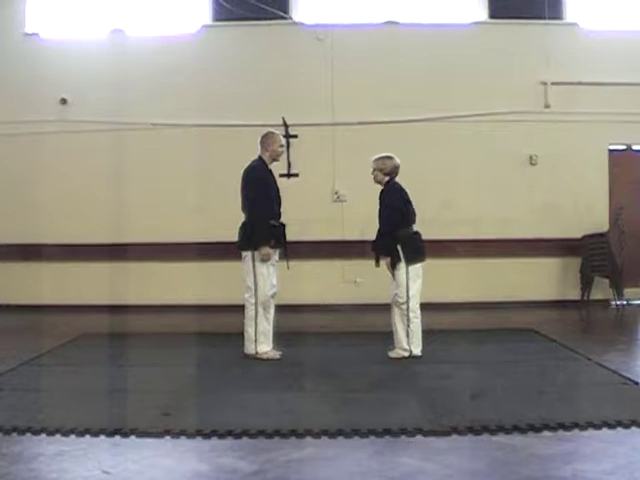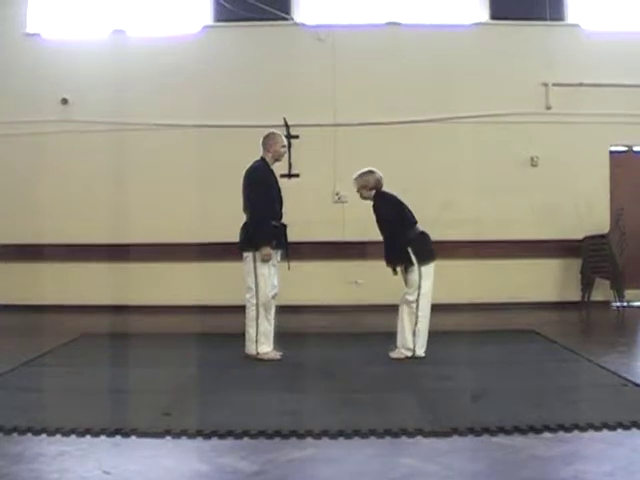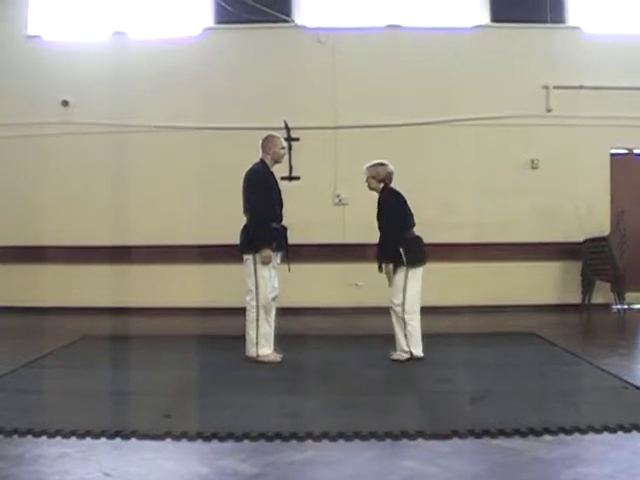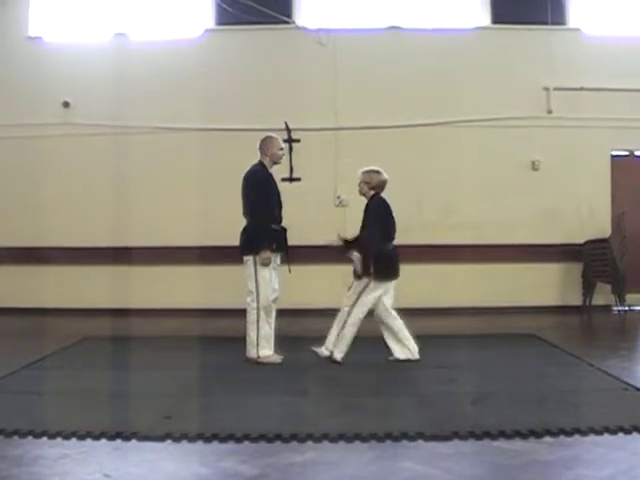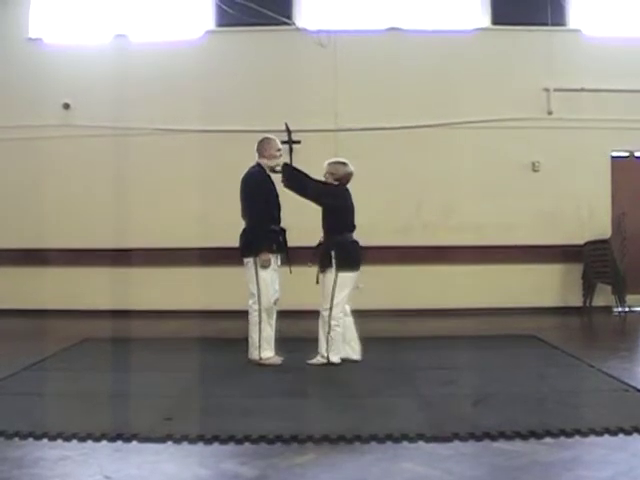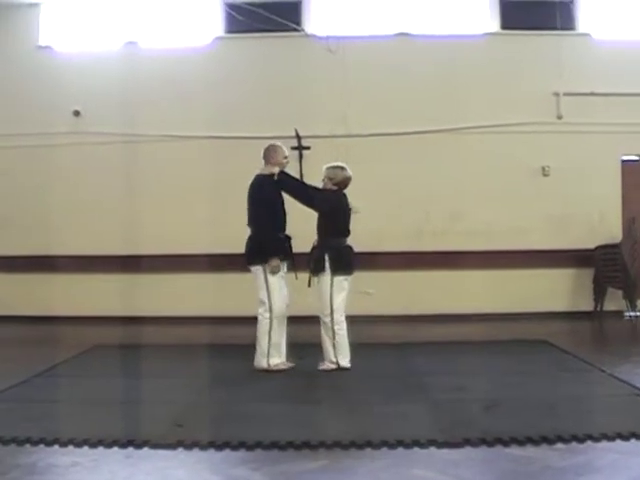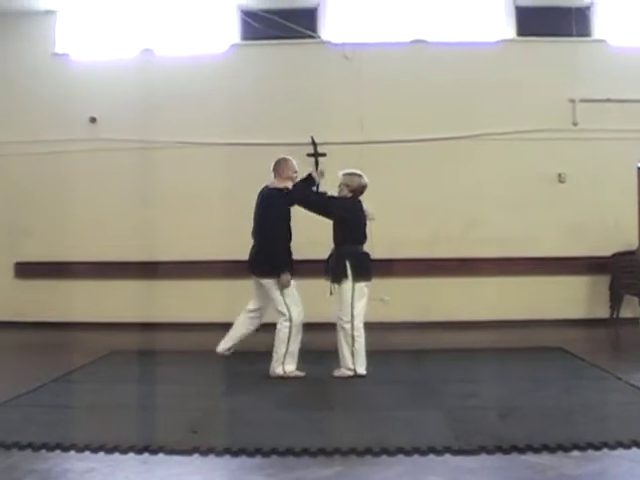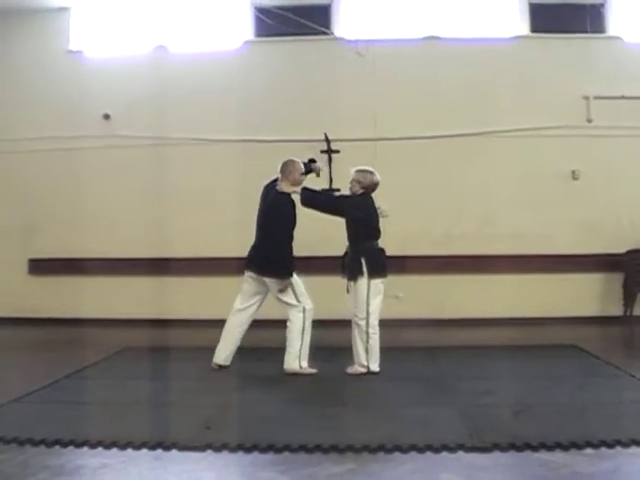
dt=0.4s
person 1, frame 1
left shoulder: (263, 171)
right shoulder: (256, 171)
right elbow: (255, 211)
right wrist: (263, 244)
left hip: (266, 241)
right hip: (258, 243)
left knee: (267, 293)
right knee: (259, 294)
left ankle: (262, 343)
right ankle: (256, 347)
person 1, frame 2
left shoulder: (265, 171)
right shoulder: (258, 171)
right elbow: (256, 211)
right wrist: (264, 244)
left hip: (267, 241)
right hip: (259, 243)
left knee: (268, 293)
right knee: (260, 295)
left ankle: (263, 344)
right ankle: (257, 347)
person 1, frame 3
left shoulder: (265, 174)
right shoulder: (257, 174)
right elbow: (256, 213)
right wrist: (264, 246)
left hip: (268, 244)
right hip: (259, 246)
left knee: (268, 296)
right knee: (260, 297)
left ankle: (264, 346)
right ankle: (258, 349)
person 1, frame 4
left shoulder: (264, 175)
right shoulder: (256, 175)
right elbow: (255, 215)
right wrist: (263, 248)
left hip: (267, 245)
right hip: (259, 247)
left knee: (269, 297)
right knee: (260, 298)
left ankle: (264, 348)
right ankle: (258, 351)
person 1, frame 5
left shoulder: (262, 176)
right shoulder: (254, 177)
right elbow: (254, 218)
right wrist: (262, 250)
left hip: (267, 246)
right hip: (259, 249)
left knee: (270, 299)
right knee: (262, 300)
left ankle: (264, 349)
right ankle: (260, 352)
person 1, frame 6
left shoulder: (268, 183)
right shoulder: (263, 184)
right elbow: (262, 224)
right wrist: (272, 256)
left hip: (271, 252)
right hip: (265, 255)
left knee: (279, 306)
right knee: (273, 307)
left ankle: (277, 356)
right ankle: (265, 360)
person 1, frame 7
left shoulder: (269, 193)
right shoulder: (274, 198)
left elbow: (288, 198)
right elbow: (277, 236)
right wrist: (284, 270)
left hip: (261, 262)
right hip: (270, 265)
left knee: (257, 308)
right knee: (292, 314)
left ankle: (226, 346)
right ankle: (282, 367)
person 1, frame 8
left shoulder: (271, 188)
right shoulder: (284, 203)
left elbow: (293, 170)
right elbow: (283, 241)
left wrist: (310, 166)
right wrist: (286, 273)
left hip: (256, 262)
right hip: (273, 265)
left knee: (242, 309)
right knee: (301, 308)
left ankle: (221, 358)
right ankle: (295, 363)
person 2, frame 1
left shoulder: (390, 192)
right shoulder: (395, 190)
left elbow: (389, 226)
left wrist: (385, 252)
right wrist: (388, 252)
left hip: (405, 253)
right hip: (407, 250)
left knee: (406, 300)
right knee: (401, 300)
left ankle: (410, 348)
right ankle: (406, 346)
person 2, frame 2
left shoulder: (383, 203)
right shoulder: (384, 201)
left elbow: (394, 234)
left wrist: (397, 261)
right wrist: (398, 261)
left hip: (417, 255)
right hip: (417, 253)
left knee: (416, 301)
right knee: (410, 300)
left ankle: (413, 348)
right ankle: (408, 347)
person 2, frame 3
left shoulder: (389, 197)
right shoulder: (390, 196)
left elbow: (391, 232)
left wrist: (386, 260)
right wrist: (387, 259)
left hip: (407, 256)
right hip: (409, 254)
left knee: (401, 303)
right knee: (404, 303)
left ankle: (412, 349)
right ankle: (407, 348)
person 2, frame 4
left shoulder: (376, 206)
right shoulder: (378, 205)
left elbow: (372, 236)
left wrist: (361, 255)
right wrist: (348, 243)
left hip: (378, 267)
right hip: (385, 265)
left knee: (351, 308)
right knee: (384, 311)
left ankle: (334, 351)
right ankle: (408, 351)
person 2, frame 5
left shoulder: (336, 195)
right shoulder: (337, 194)
left elbow: (308, 187)
right elbow: (311, 185)
left wrist: (283, 168)
right wrist: (285, 171)
left hip: (339, 257)
right hip: (344, 255)
left knee: (331, 309)
right knee: (339, 308)
left ankle: (330, 354)
right ankle: (350, 351)
person 2, frame 6
left shoulder: (334, 200)
right shoulder: (335, 200)
left elbow: (305, 193)
right elbow: (310, 193)
left wrist: (278, 175)
right wrist: (279, 176)
left hip: (334, 261)
right hip: (336, 260)
left knee: (332, 313)
right knee: (332, 312)
left ankle: (340, 360)
right ankle: (336, 358)
person 2, frame 7
left shoulder: (349, 207)
right shoulder: (348, 207)
left elbow: (318, 202)
right elbow: (323, 202)
left wrist: (290, 188)
right wrist: (303, 183)
left hip: (352, 268)
right hip: (349, 266)
left knee: (351, 319)
right knee: (346, 319)
left ankle: (355, 367)
right ankle: (350, 365)
person 2, frame 8
left shoulder: (361, 204)
right shoulder: (360, 204)
left elbow: (329, 202)
right elbow: (332, 201)
left wrist: (299, 191)
right wrist: (300, 191)
left hip: (367, 265)
right hip: (363, 263)
left knee: (365, 316)
right knee: (361, 316)
left ankle: (369, 363)
right ankle: (364, 361)
